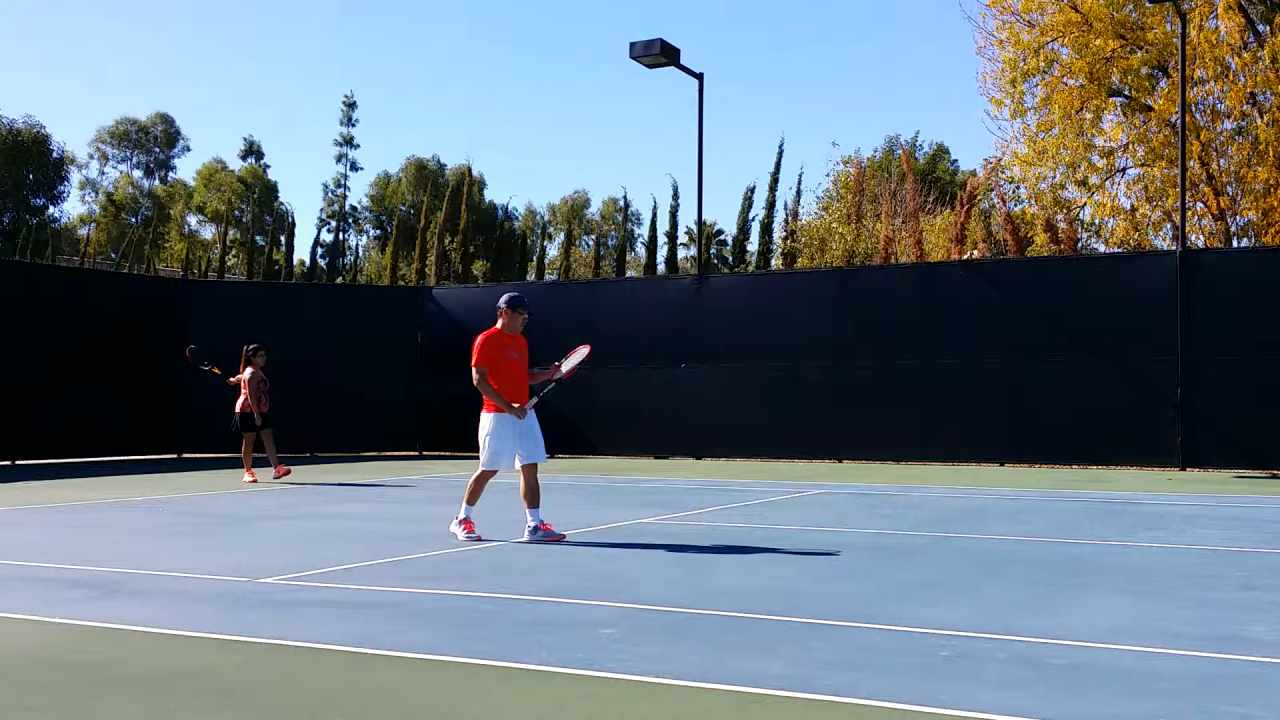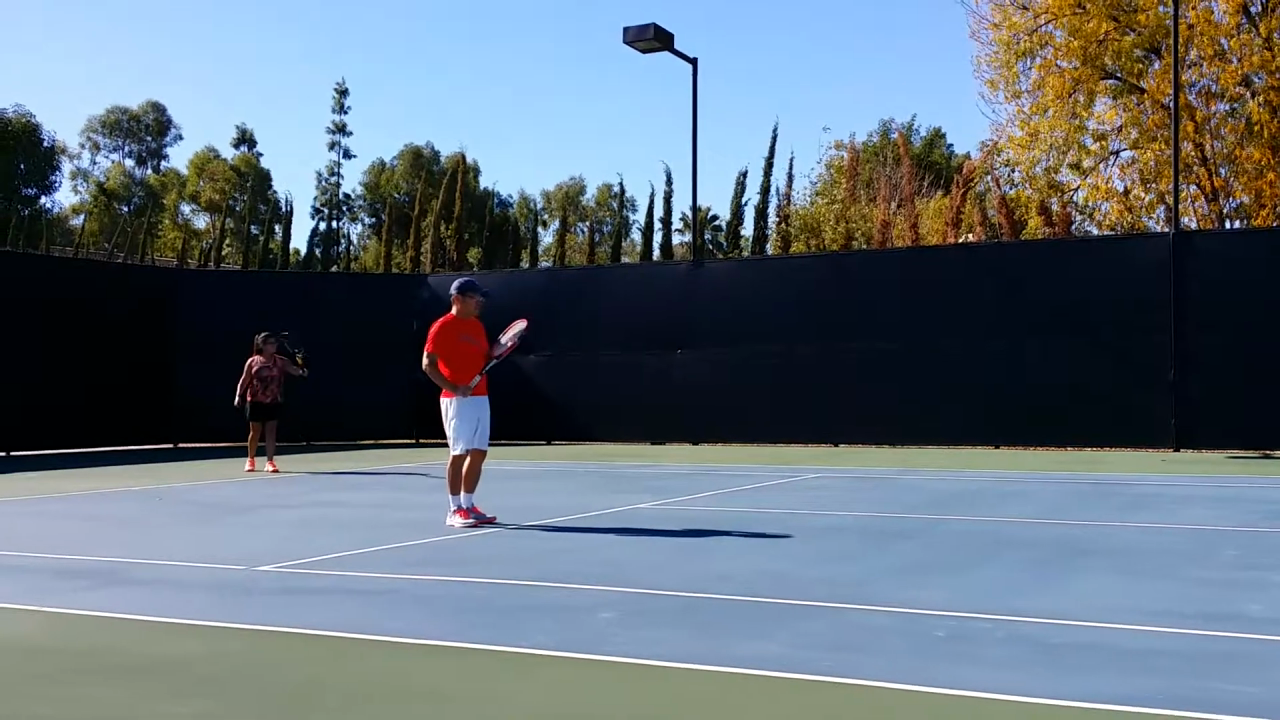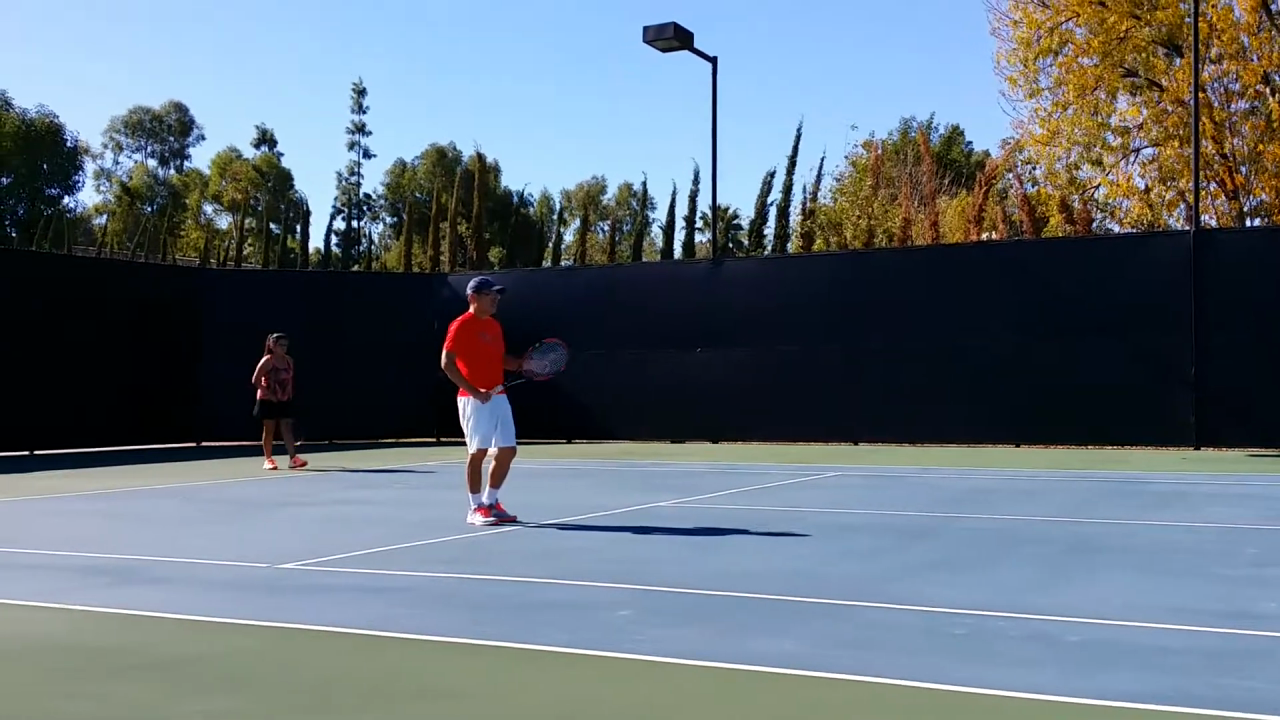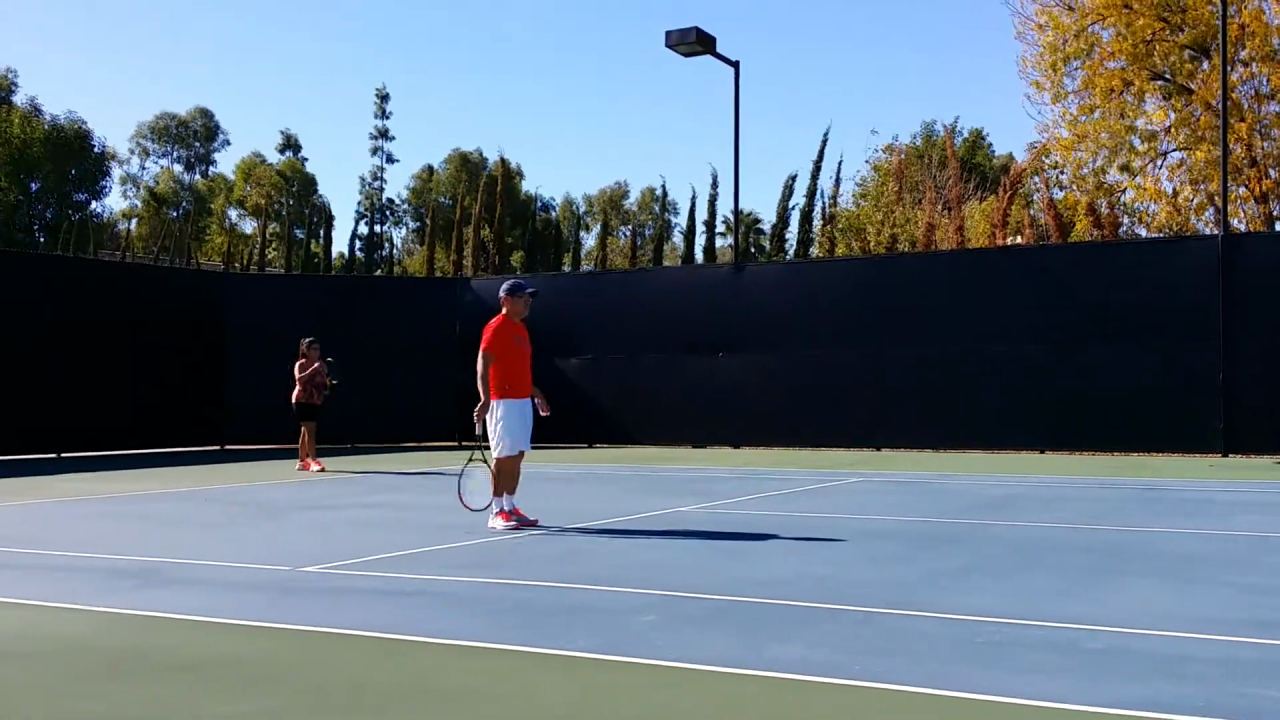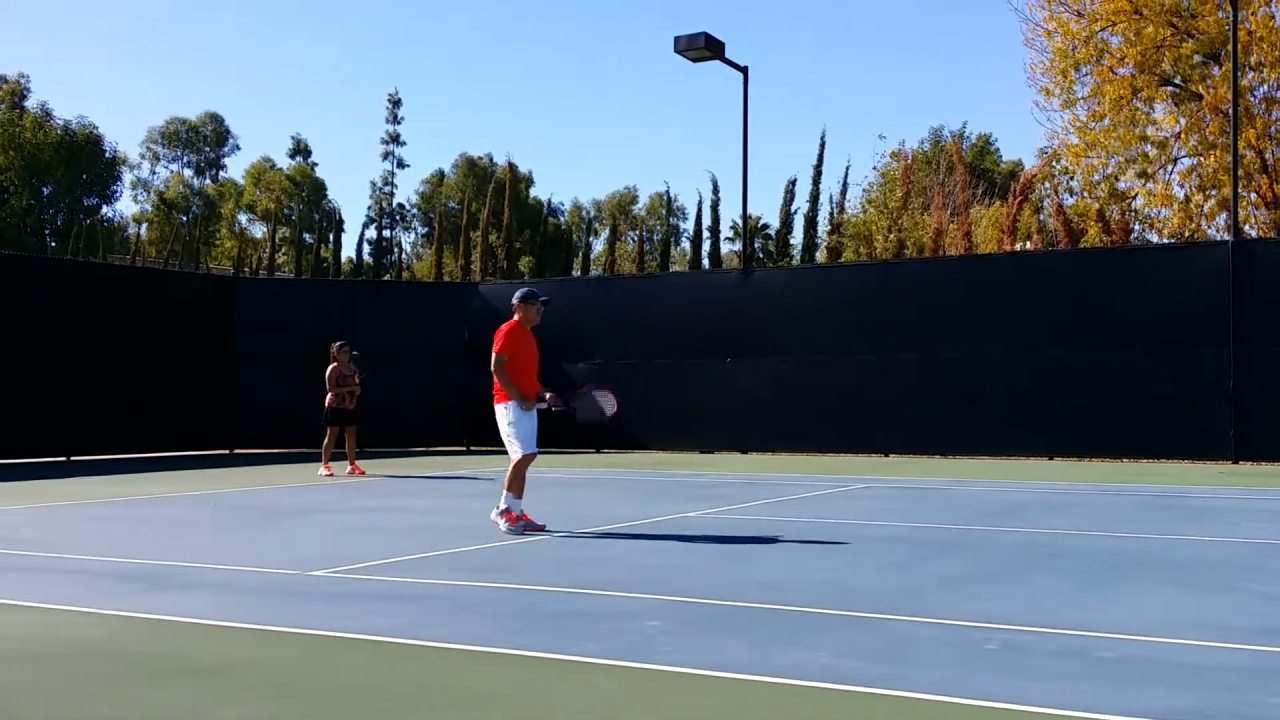
dt=1s
person 1, frame 1
left shoulder: (521, 341)
right shoulder: (487, 340)
right elbow: (479, 379)
left wrist: (547, 374)
right wrist: (508, 406)
left hip: (524, 415)
right hip: (497, 416)
left knee: (530, 468)
right knee: (488, 470)
left ankle: (535, 526)
right ankle: (462, 520)
person 1, frame 2
left shoulder: (478, 326)
right shoulder: (443, 326)
right elbow: (428, 364)
left wrist: (497, 351)
right wrist: (453, 388)
left hip: (480, 398)
right hip: (457, 400)
left knee: (478, 453)
right knee: (459, 454)
left ankle: (468, 506)
right ankle: (454, 511)
person 1, frame 3
left shoulder: (495, 325)
right shoulder: (462, 325)
right elbow: (447, 363)
left wrist: (524, 364)
right wrist: (474, 390)
left hip: (498, 397)
right hip: (475, 399)
left knee: (507, 451)
right knee: (478, 452)
left ankle: (490, 501)
right ankle: (476, 507)
person 1, frame 4
left shoulder: (521, 328)
right shoulder: (496, 327)
right elbow: (483, 364)
left wrist: (537, 395)
right wrist: (485, 399)
left hip: (524, 401)
right hip: (504, 402)
left knee: (517, 456)
right knee: (503, 457)
left ankle: (510, 508)
right ankle: (497, 513)
person 1, frame 5
left shoulder: (528, 335)
right shoulder: (508, 331)
right elbow: (497, 367)
left wrist: (543, 393)
right wrist: (520, 399)
left hip: (526, 405)
right hip: (510, 404)
left knee: (523, 458)
right knee: (526, 454)
left ankle: (515, 514)
right ankle: (502, 509)
